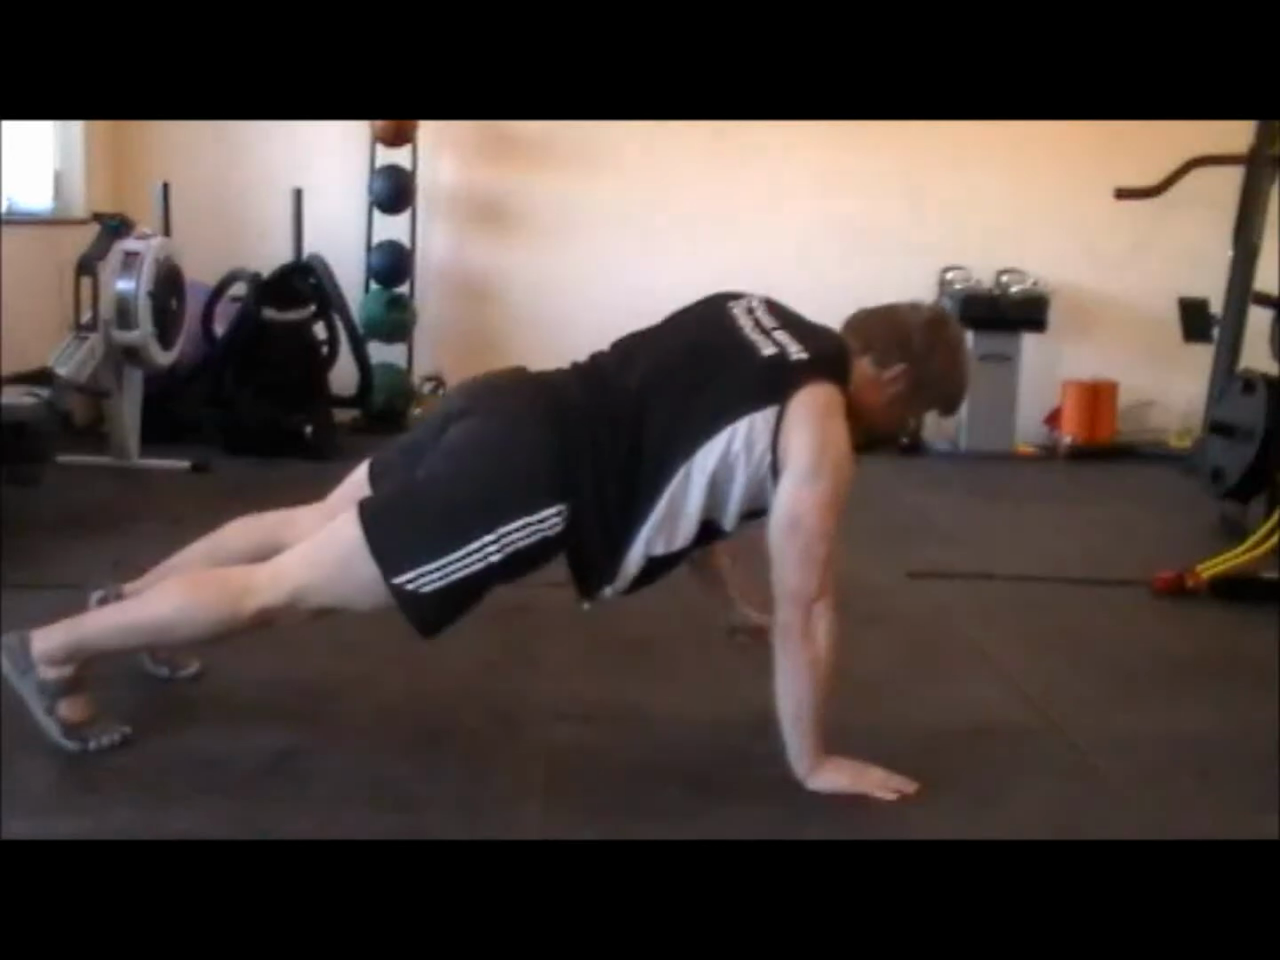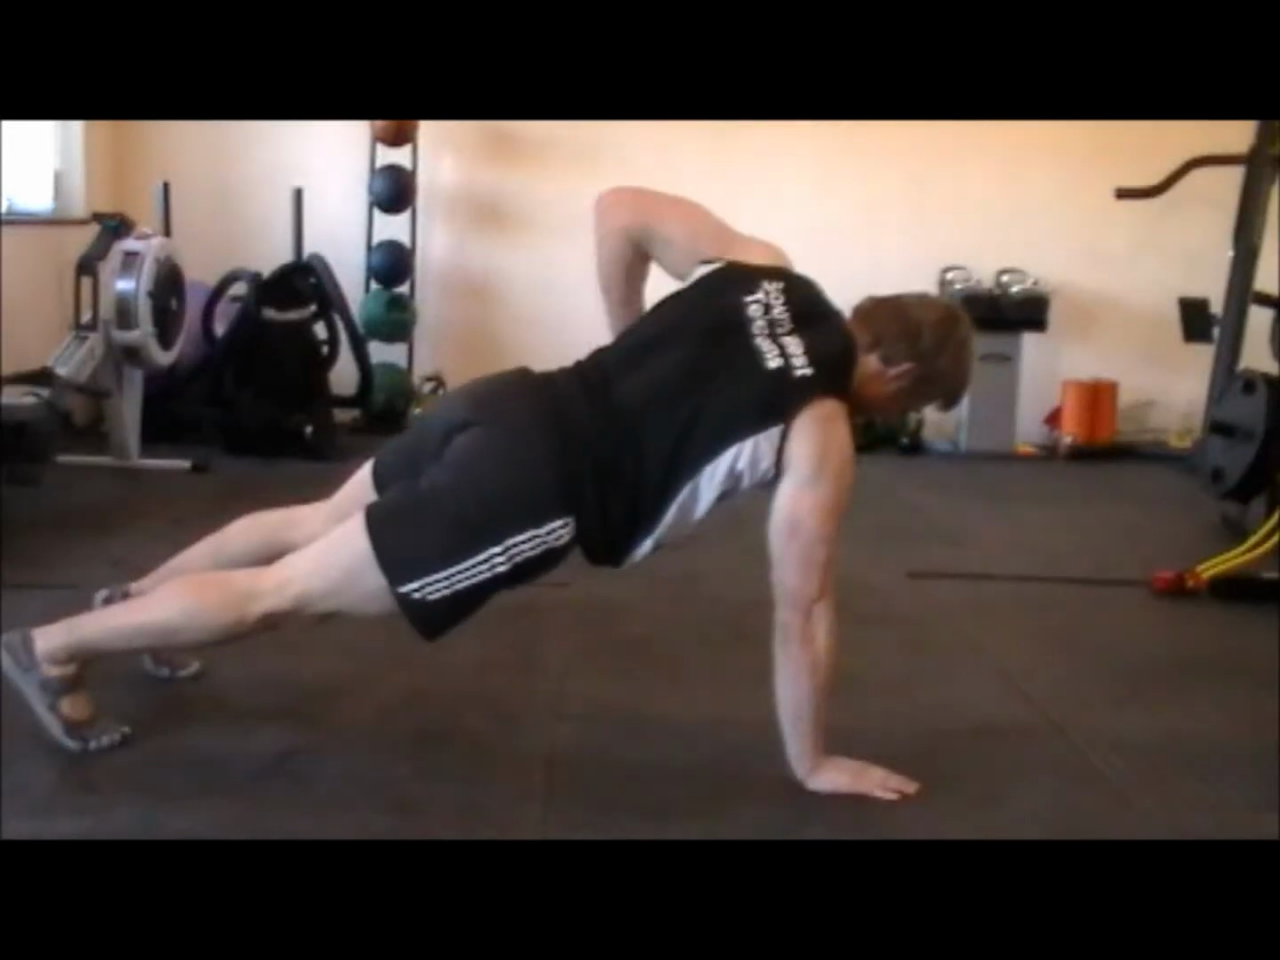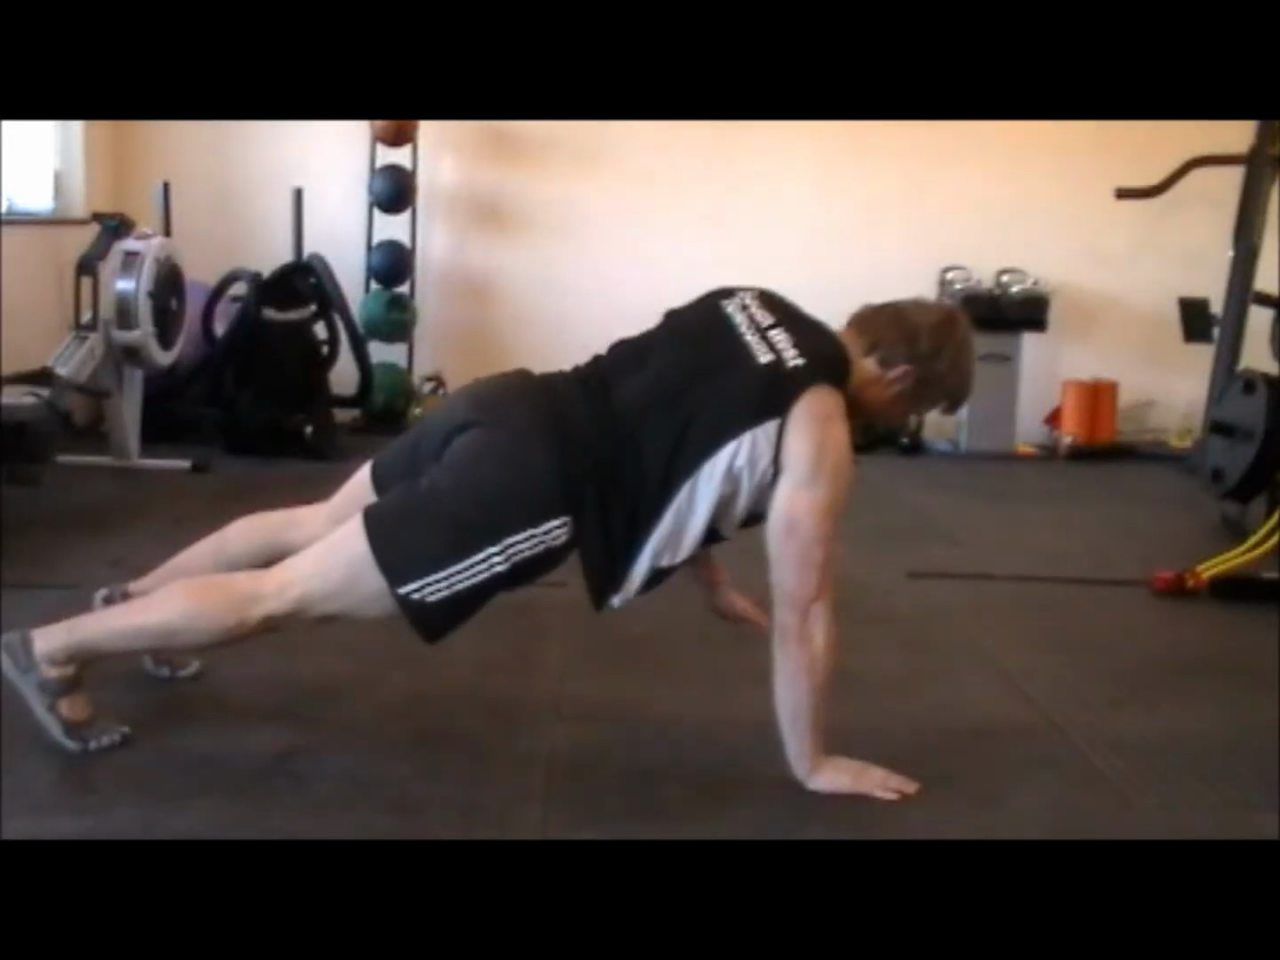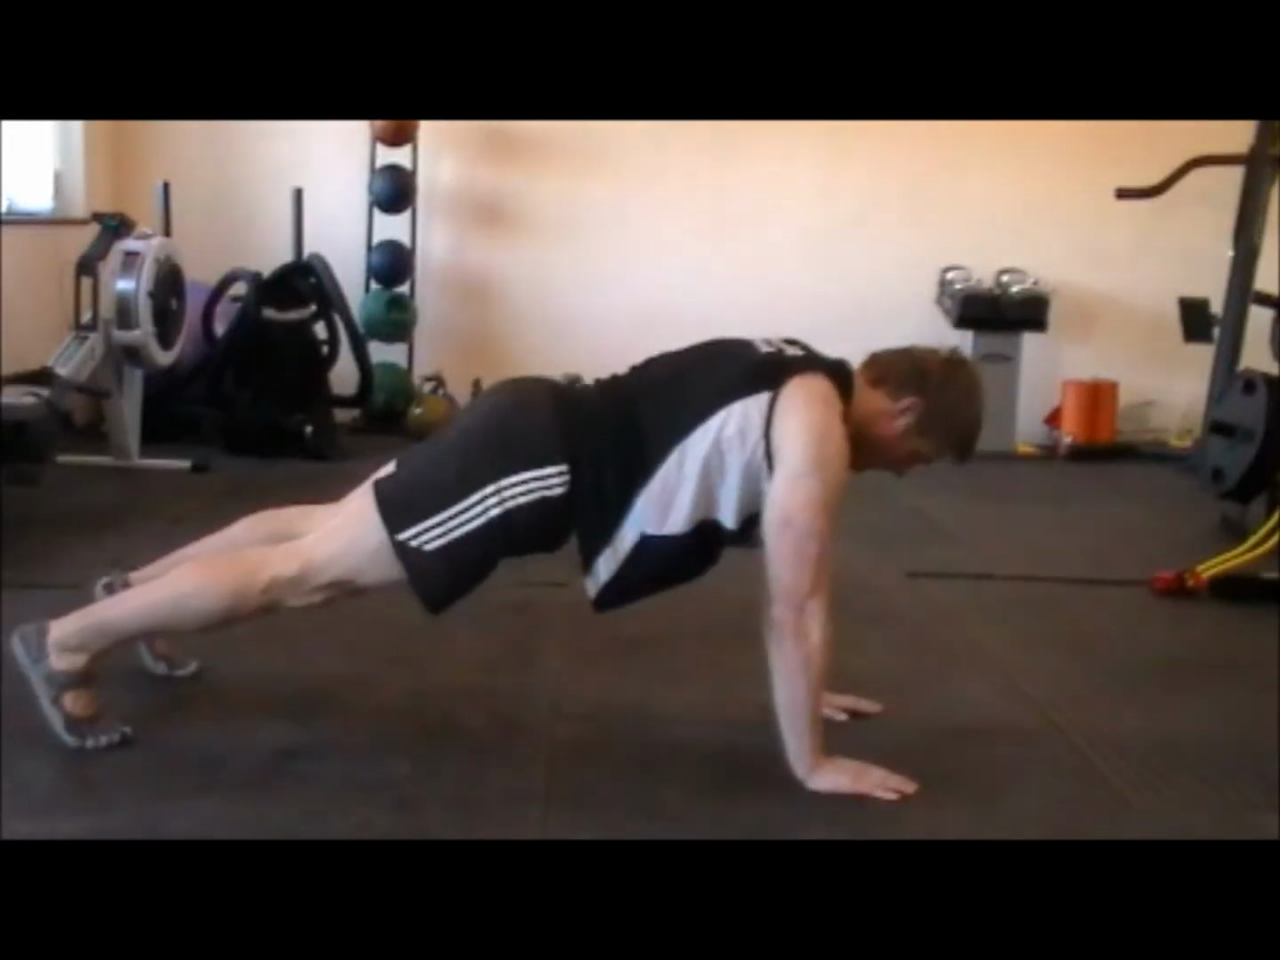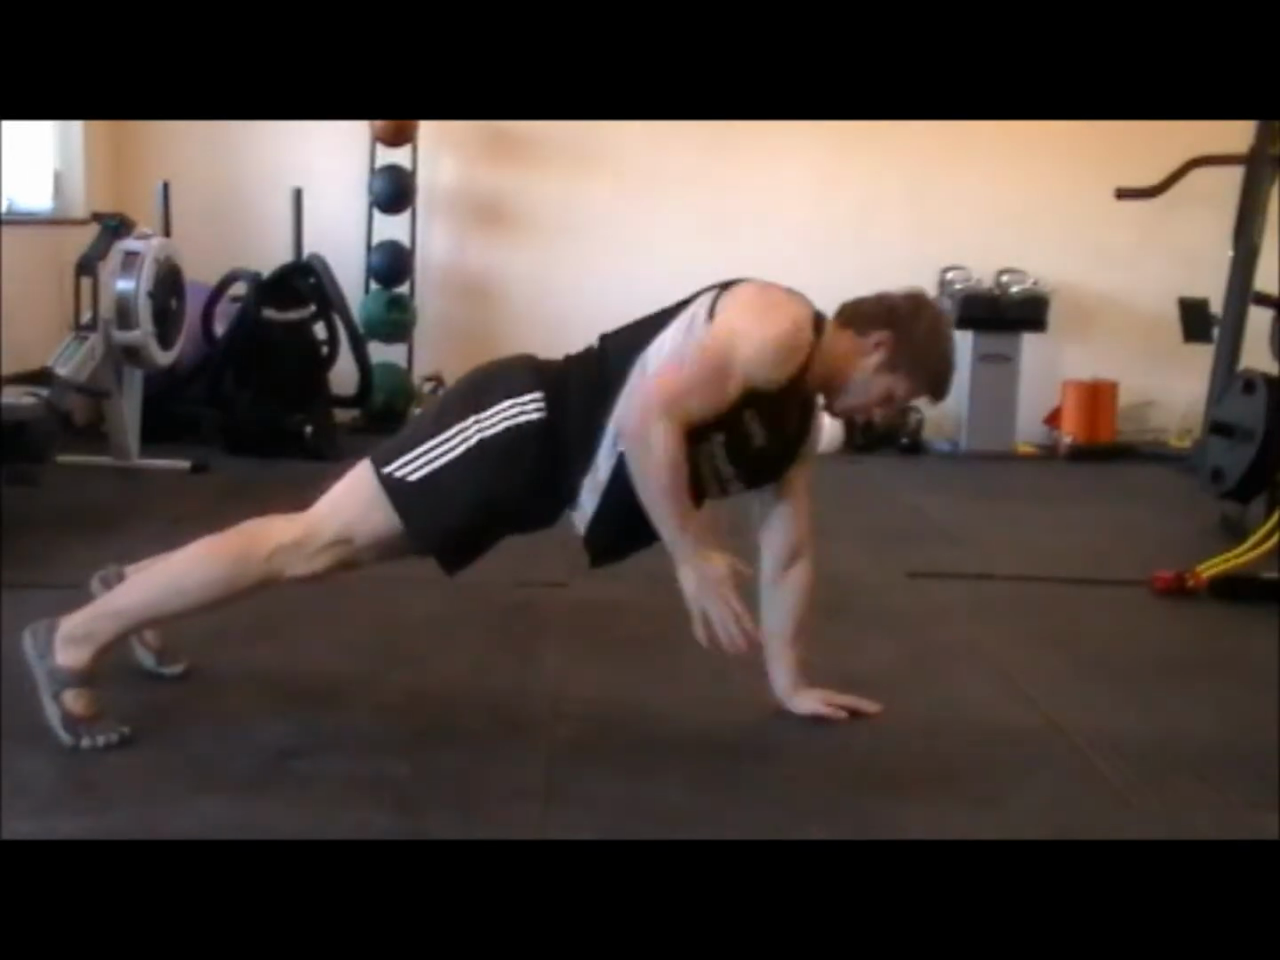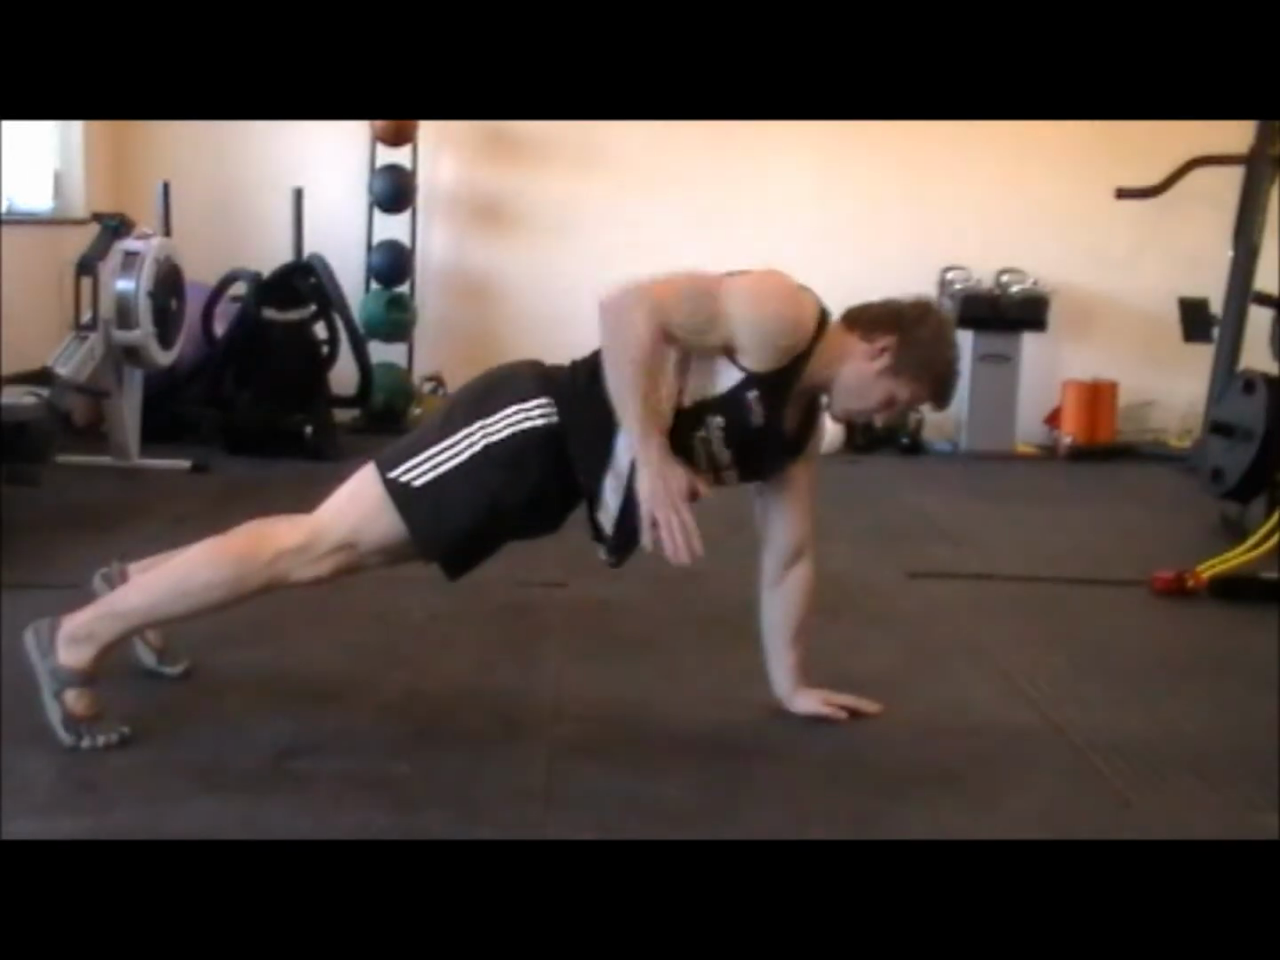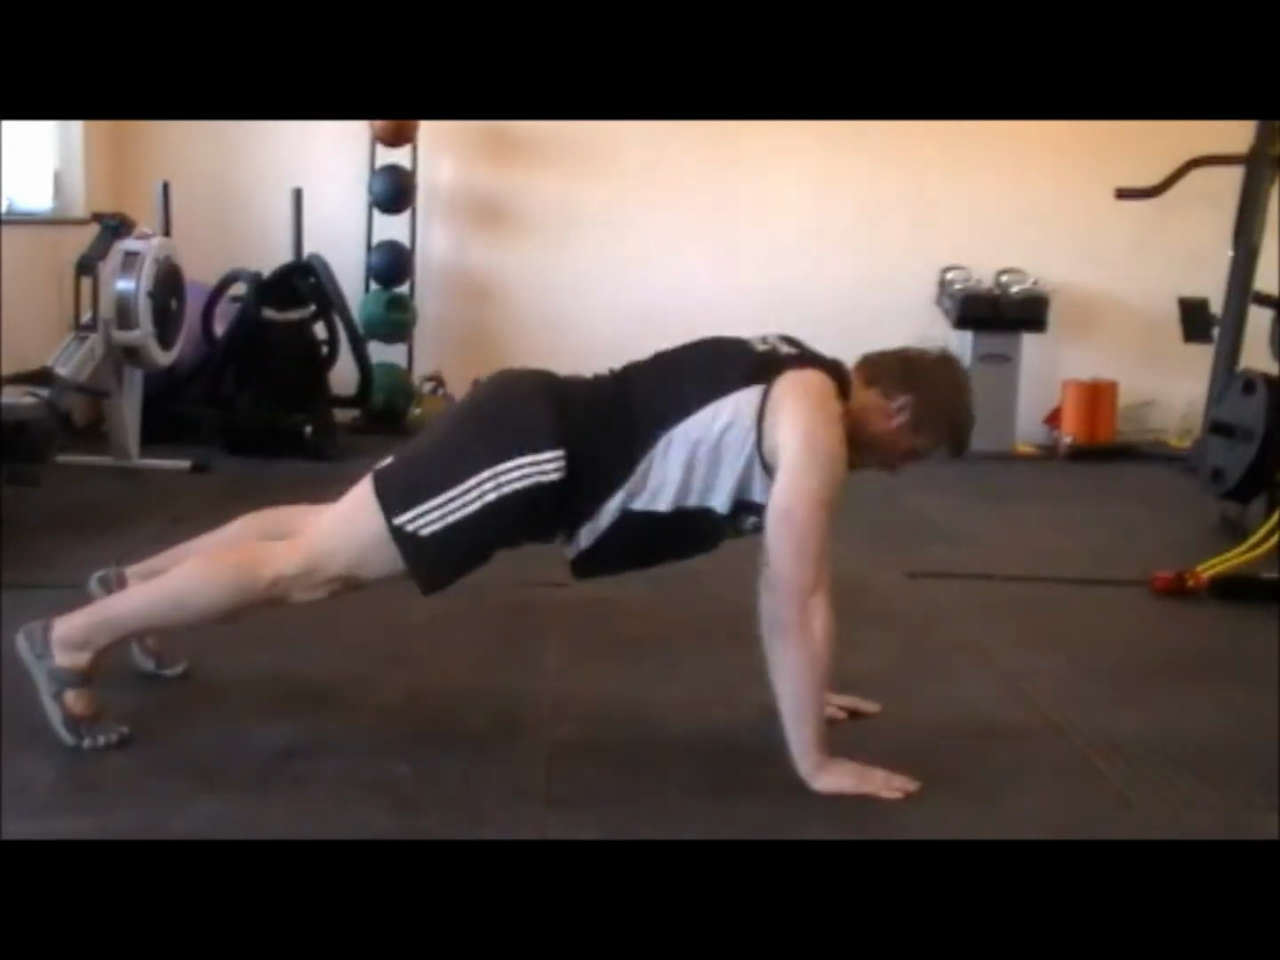
dt=0.5s
person 1, frame 1
left shoulder: (768, 322)
right shoulder: (822, 424)
right elbow: (805, 603)
left wrist: (734, 602)
right wrist: (813, 760)
left hip: (503, 410)
right hip: (525, 481)
left knee: (306, 527)
right knee: (284, 590)
left ankle: (128, 594)
person 1, frame 2
left shoulder: (762, 268)
right shoulder: (821, 428)
left elbow: (615, 206)
right elbow: (802, 608)
right wrist: (813, 763)
left hip: (501, 406)
right hip: (527, 485)
left knee: (316, 523)
right knee: (288, 593)
left ankle: (132, 594)
person 1, frame 3
left shoulder: (757, 302)
right shoulder: (821, 427)
right elbow: (803, 611)
left wrist: (708, 573)
right wrist: (812, 763)
left hip: (503, 409)
right hip: (525, 488)
left knee: (314, 525)
right knee: (288, 593)
left ankle: (131, 596)
person 1, frame 4
left shoulder: (802, 390)
right shoulder: (819, 428)
left elbow: (793, 579)
right elbow: (794, 604)
left wrist: (806, 685)
right wrist: (810, 759)
left hip: (537, 437)
right hip: (532, 461)
left knee: (324, 525)
right knee: (307, 570)
left ankle: (134, 583)
right ankle: (63, 644)
person 1, frame 5
left shoulder: (797, 410)
right shoulder: (777, 327)
left elbow: (787, 550)
right elbow: (648, 415)
left wrist: (792, 682)
right wrist: (691, 556)
left hip: (544, 476)
right hip: (517, 422)
left knee: (332, 551)
right knee: (309, 544)
left ankle: (128, 590)
right ankle: (70, 639)
person 1, frame 6
left shoulder: (803, 414)
right shoulder: (779, 314)
left elbow: (788, 552)
right elbow: (627, 308)
left wrist: (789, 683)
right wrist: (656, 458)
left hip: (549, 483)
right hip: (524, 428)
left knee: (343, 554)
right knee: (314, 546)
left ankle: (137, 580)
right ankle: (73, 639)
person 1, frame 7
left shoulder: (804, 401)
right shoulder: (816, 420)
left elbow: (779, 573)
right elbow: (800, 597)
left wrist: (800, 692)
right wrist: (816, 762)
left hip: (541, 439)
right hip: (527, 450)
left knee: (323, 529)
right knee: (309, 564)
left ankle: (134, 581)
right ankle: (68, 642)
